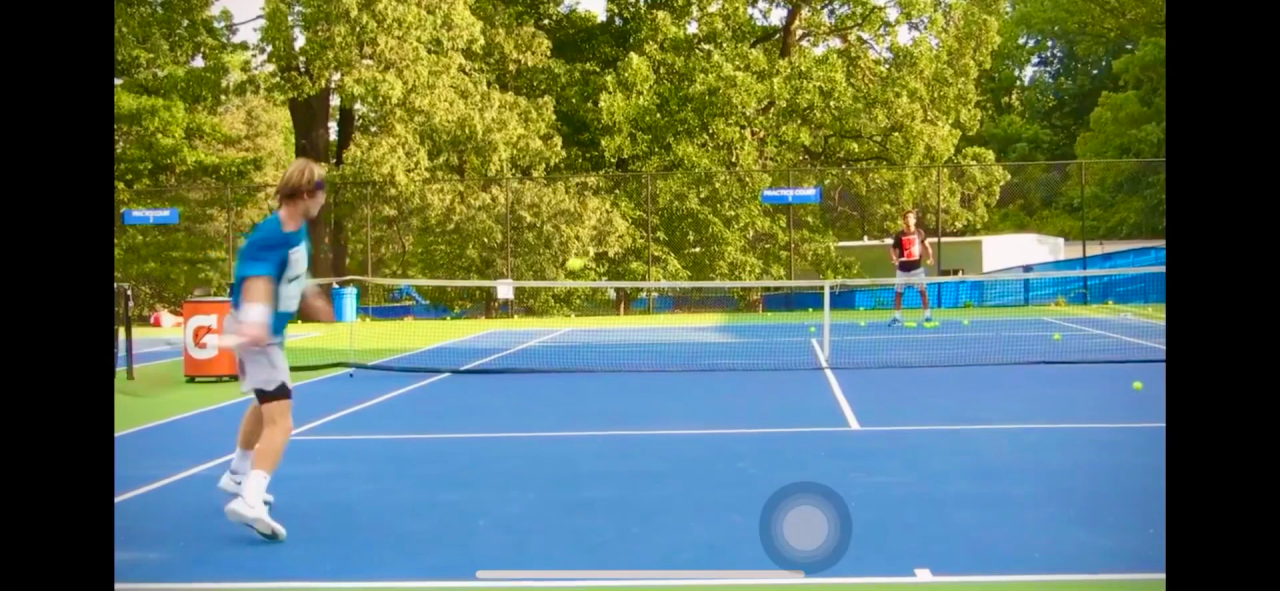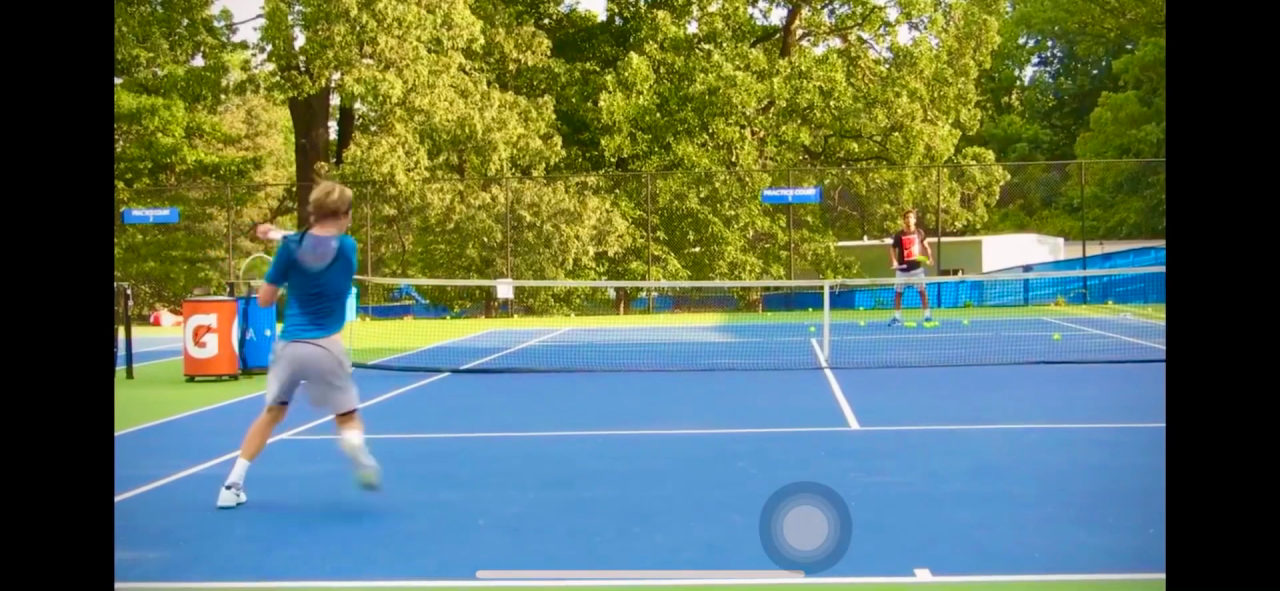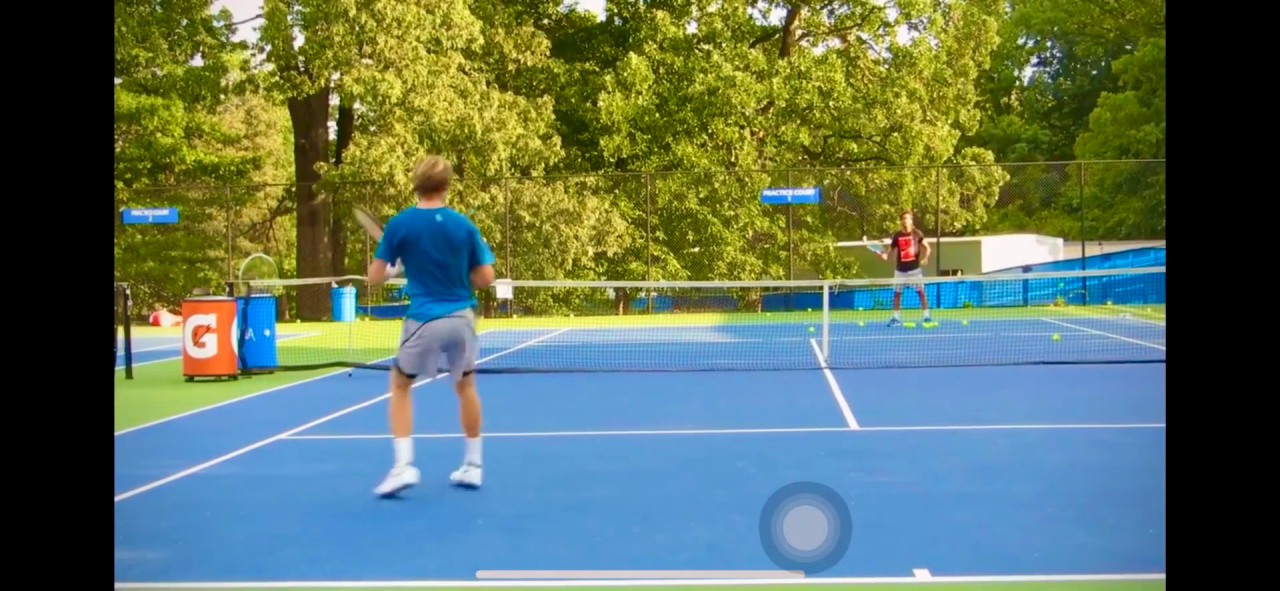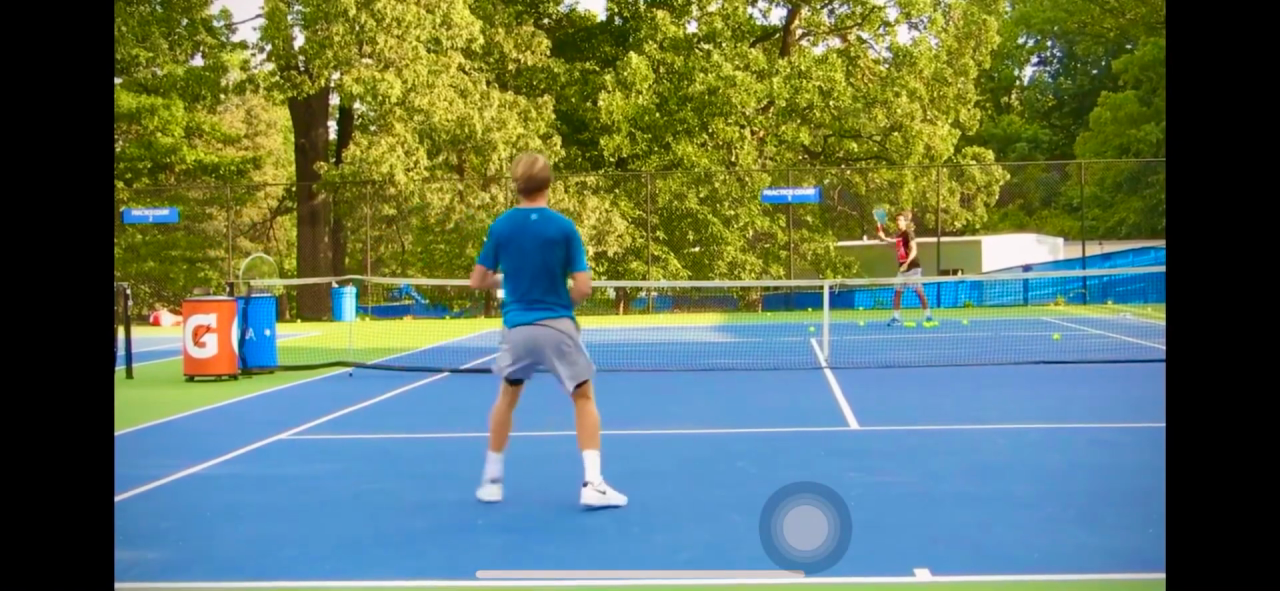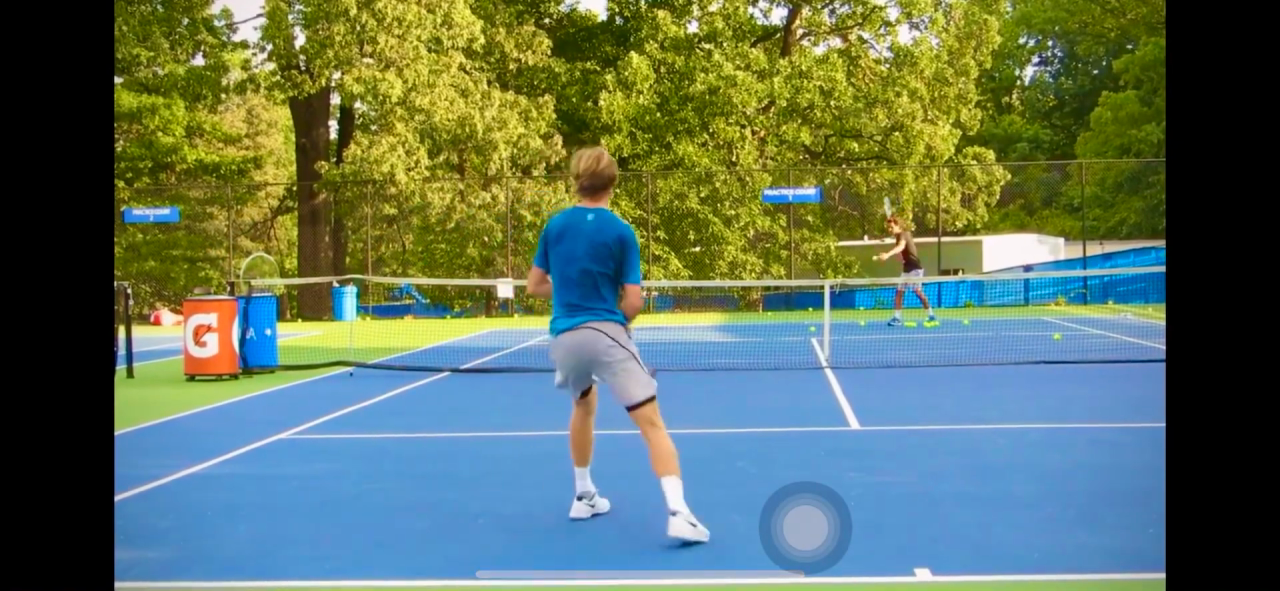
dt=0.4s
person 1, frame 1
left shoulder: (296, 230)
right shoulder: (270, 238)
right elbow: (256, 290)
left wrist: (314, 302)
right wrist: (252, 326)
left hip: (266, 337)
right hip: (257, 340)
left knee: (265, 407)
right knee: (279, 421)
left ankle: (236, 476)
right ankle: (248, 502)
person 1, frame 2
left shoulder: (292, 250)
right shoulder: (349, 248)
left elbow: (265, 300)
right wrist: (280, 235)
left hip: (289, 347)
right hip: (326, 349)
left knee: (271, 414)
right knee: (349, 424)
left ankle: (233, 485)
right ankle: (354, 443)
person 1, frame 3
left shoulder: (400, 224)
right shoulder: (465, 225)
left elbow: (374, 276)
right elbow: (486, 278)
left wrist: (395, 268)
left hip: (424, 323)
right hip: (461, 318)
left knee: (400, 386)
right knee: (465, 387)
left ankle: (403, 466)
right ankle: (472, 466)
person 1, frame 4
left shoulder: (500, 226)
right shoulder: (564, 227)
left elbow: (479, 280)
right elbow: (583, 287)
left hip: (517, 329)
right hip: (557, 327)
left knee: (507, 398)
right knee: (584, 399)
left ankle: (491, 481)
right ankle: (593, 484)
person 1, frame 5
left shoulder: (554, 225)
right shoulder: (621, 231)
left elbow: (535, 286)
right elbow: (634, 302)
left hip: (563, 338)
right hip: (605, 333)
left knee: (584, 405)
right knee: (652, 425)
left ankle: (584, 496)
right ankle: (678, 514)
